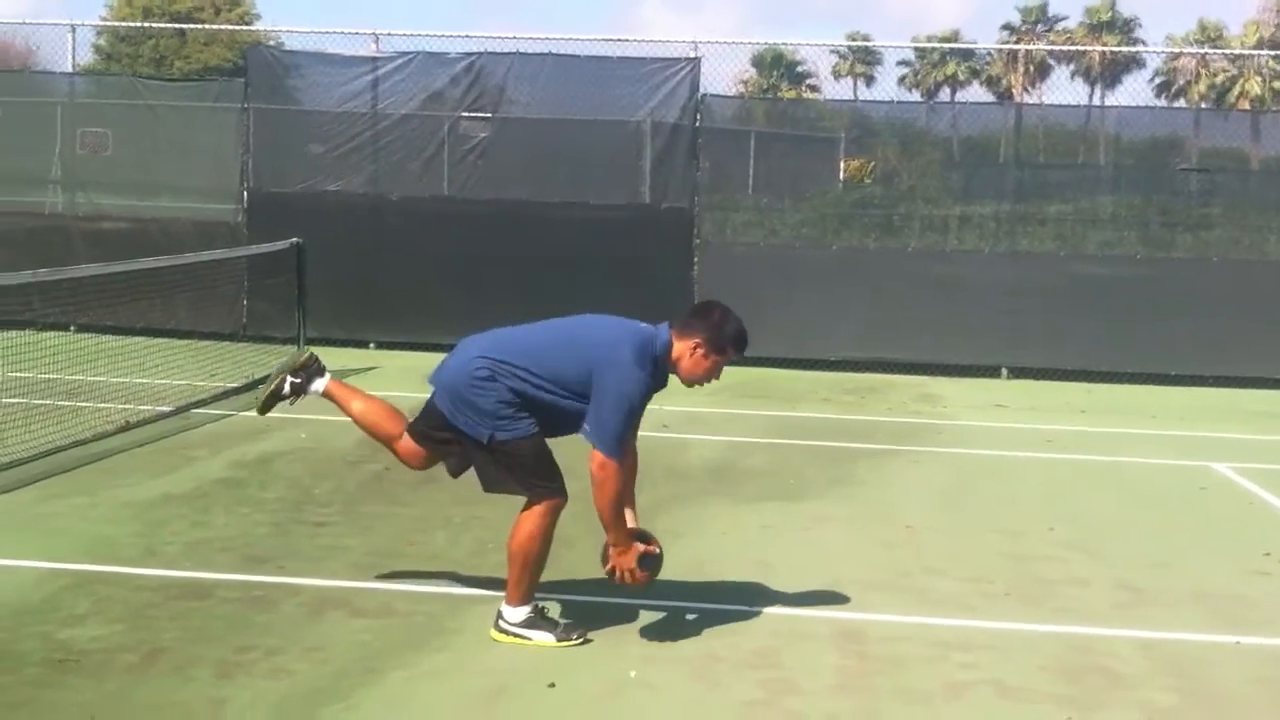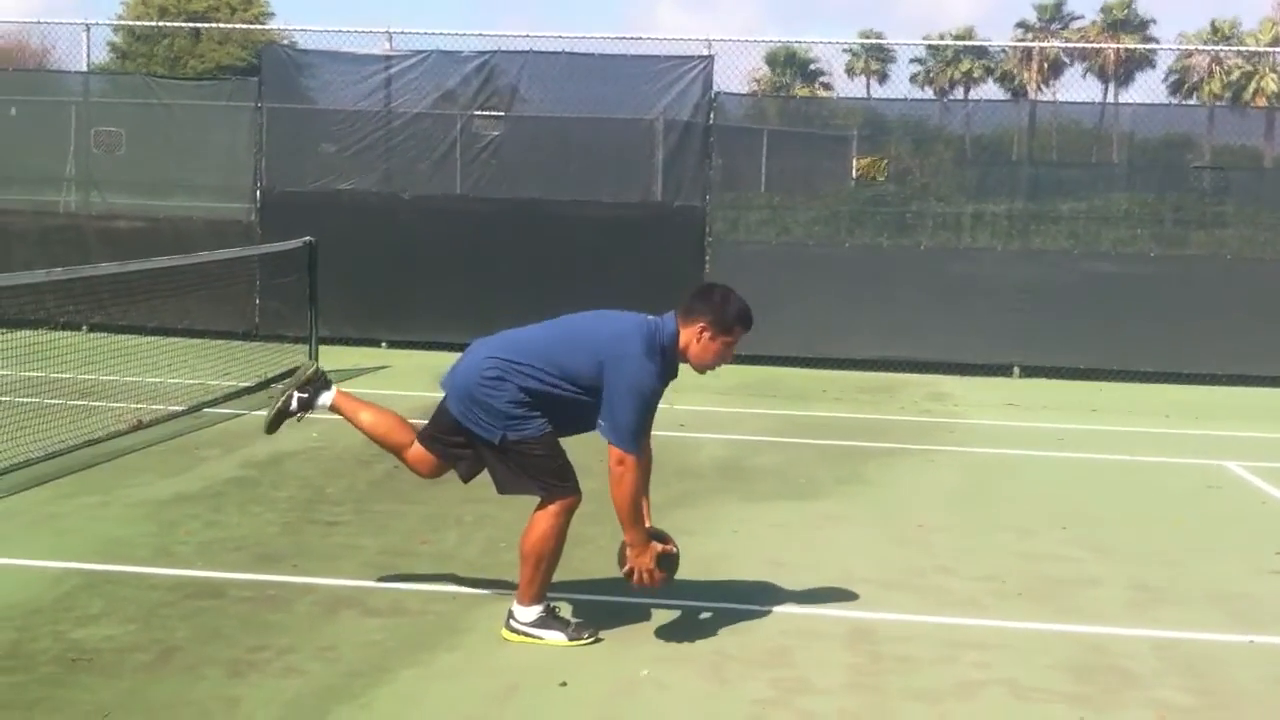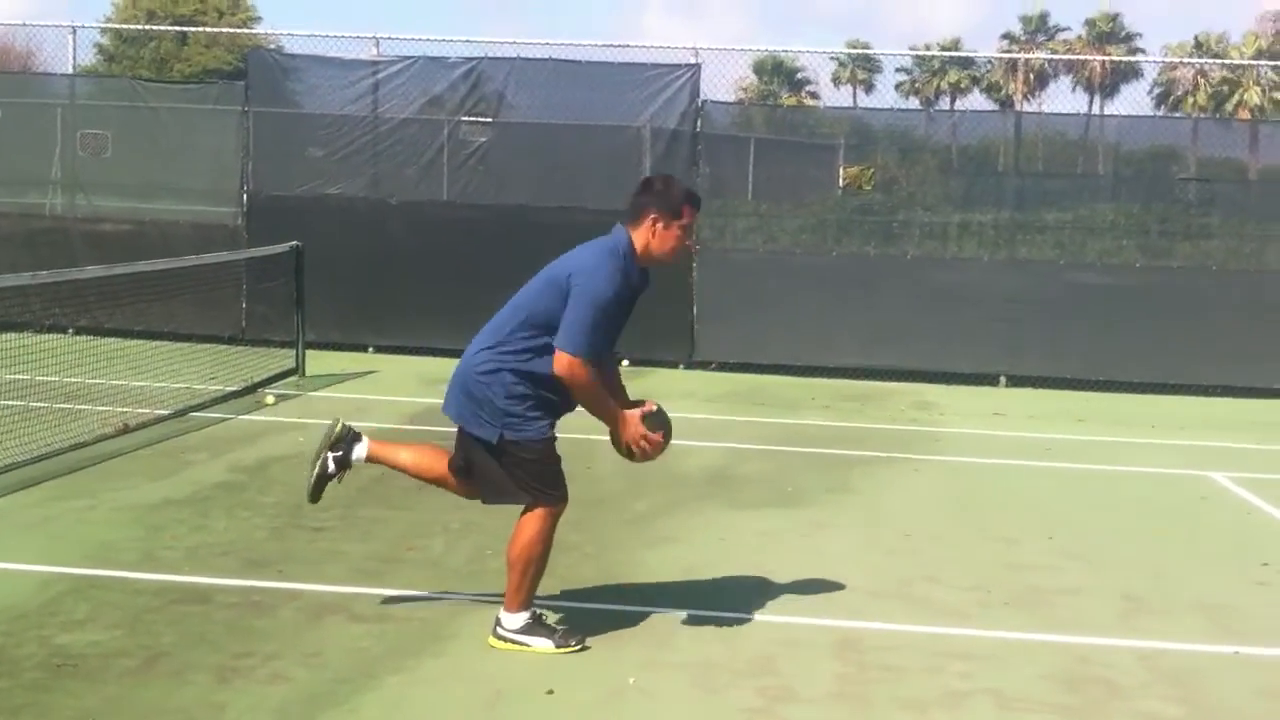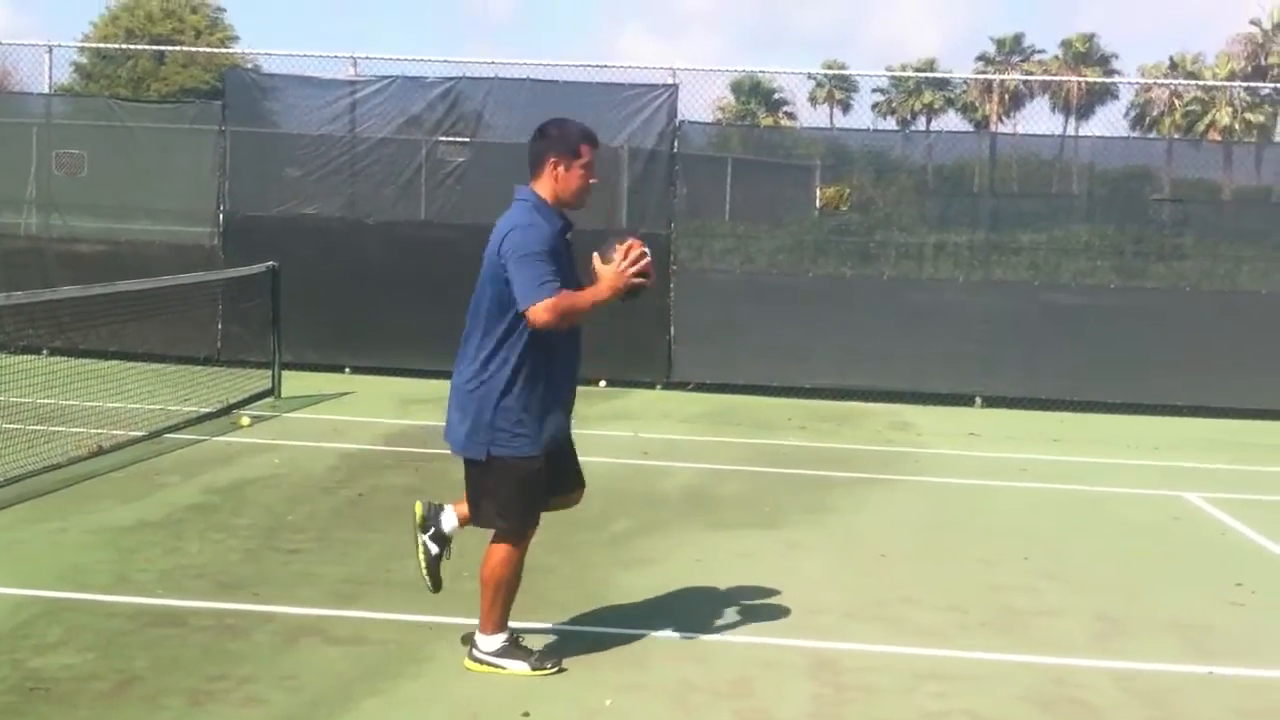
dt=0.4s
person 1, frame 1
left shoulder: (643, 349)
right shoulder: (629, 370)
left elbow: (624, 449)
right elbow: (605, 468)
left wrist: (629, 518)
right wrist: (620, 545)
left hip: (472, 371)
right hip: (485, 387)
left knee: (411, 448)
right knee: (546, 496)
left ankle: (316, 380)
right ankle: (515, 616)
person 1, frame 2
left shoulder: (650, 341)
right shoulder: (639, 361)
left elbow: (637, 444)
right elbow: (622, 463)
left wrist: (646, 518)
right wrist: (639, 546)
left hip: (482, 377)
right hip: (495, 390)
left knee: (422, 455)
right knee: (560, 497)
left ankle: (321, 394)
right ankle: (527, 616)
person 1, frame 3
left shoulder: (621, 266)
right shoulder: (605, 273)
left elbow: (596, 353)
right elbow: (567, 365)
left wrist: (624, 410)
right wrist: (620, 422)
left hip: (493, 382)
right hip: (503, 390)
left knee: (466, 477)
right knee: (545, 502)
left ankle: (355, 448)
right ankle: (513, 622)
person 1, frame 4
left shoulder: (546, 224)
right shoulder: (526, 231)
left elbow: (557, 296)
right elbow: (544, 314)
left wrist: (605, 280)
right wrist: (608, 288)
left hip: (534, 402)
right hip: (500, 408)
left knee: (564, 493)
right knee: (515, 529)
left ankle: (447, 520)
right ankle: (489, 644)
